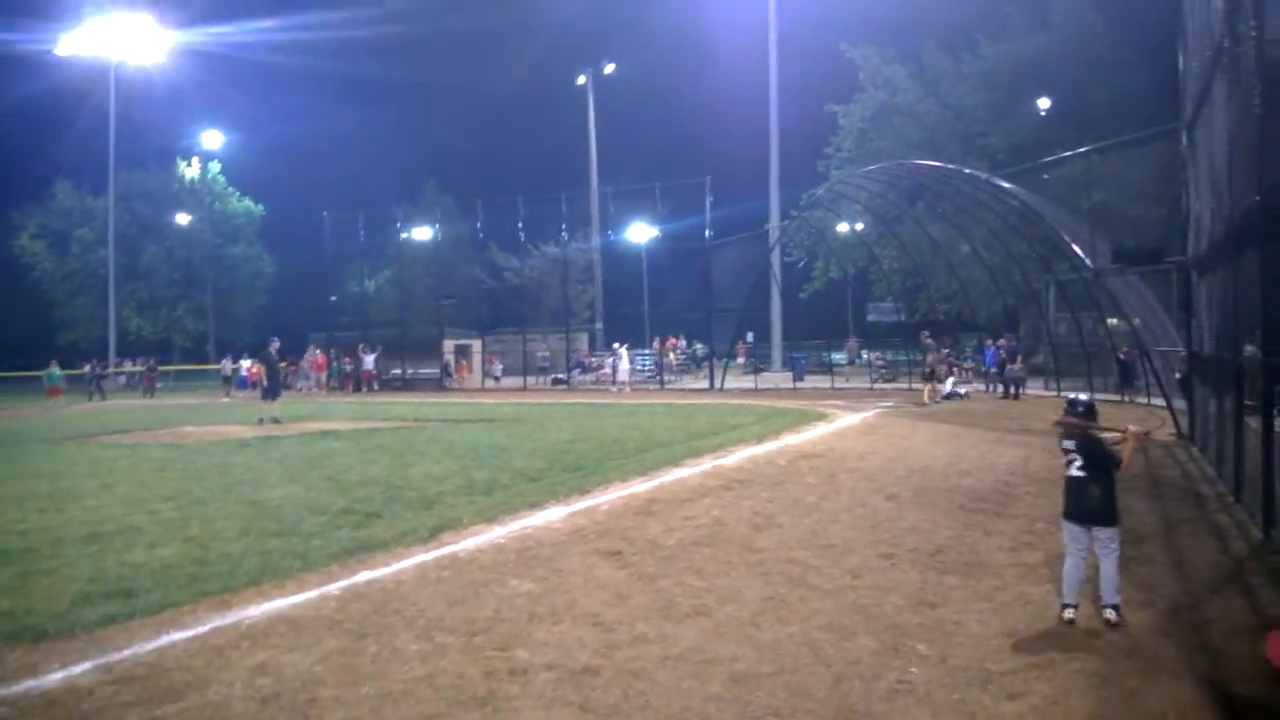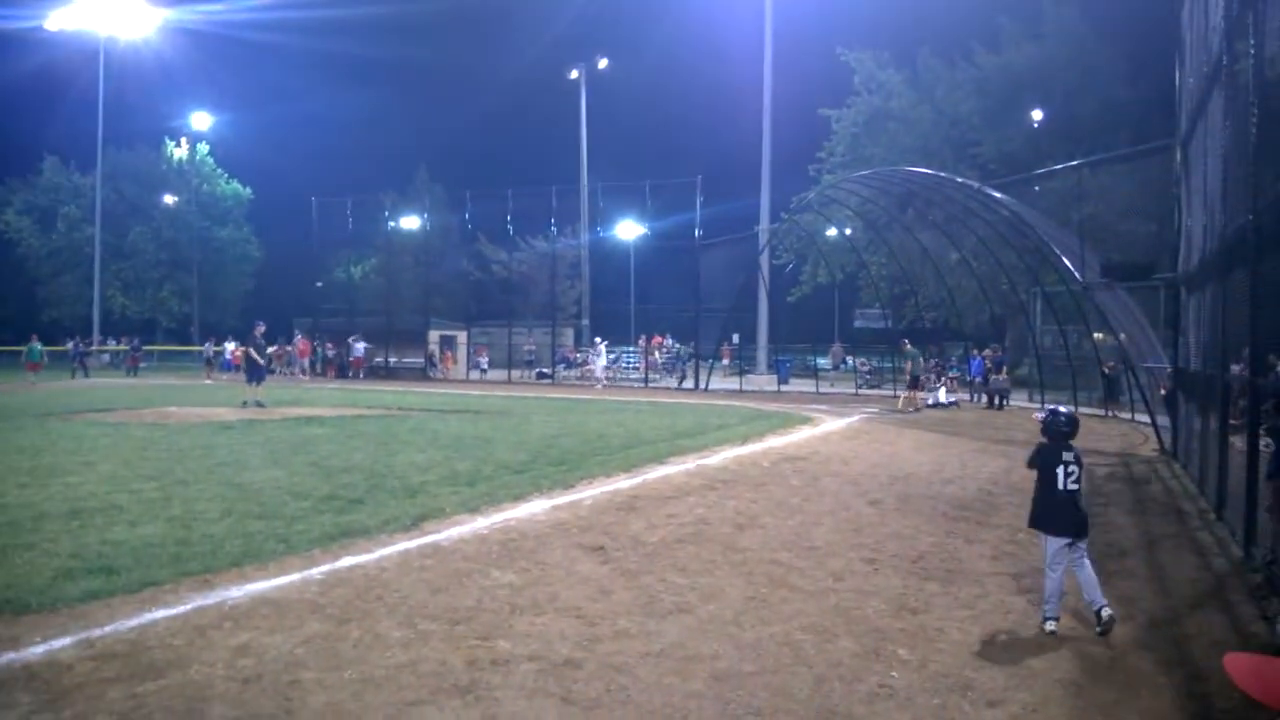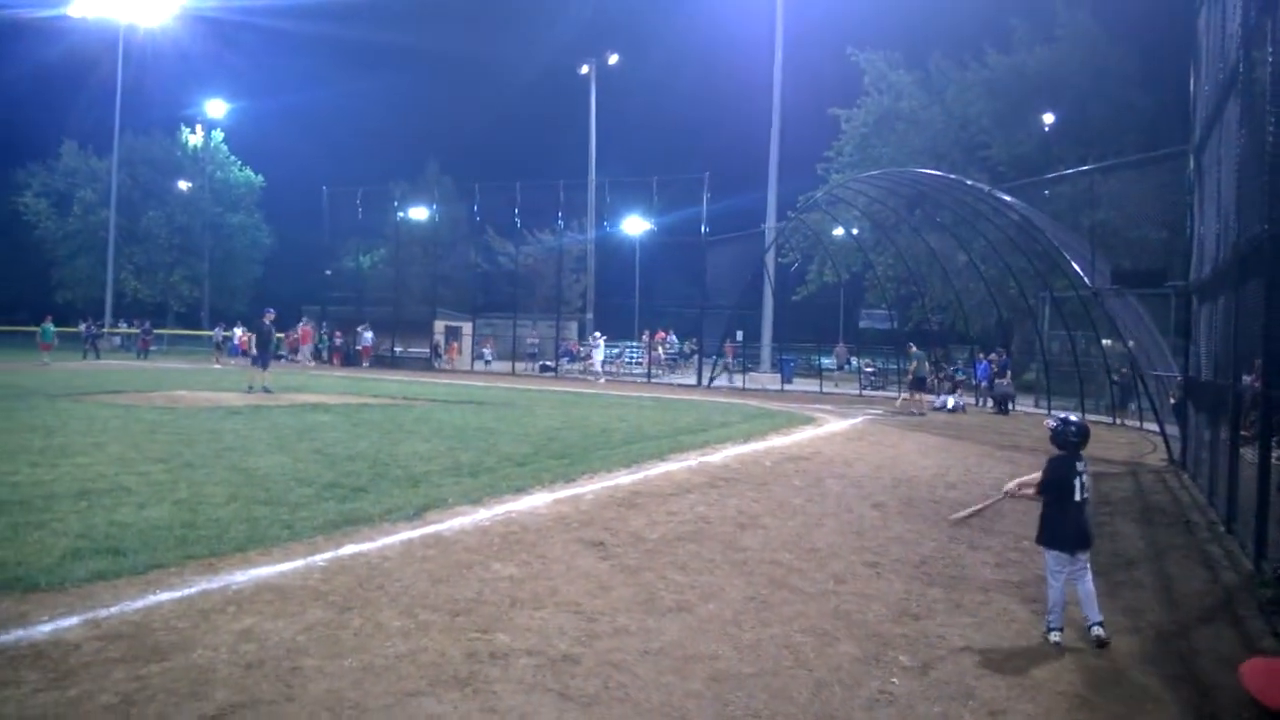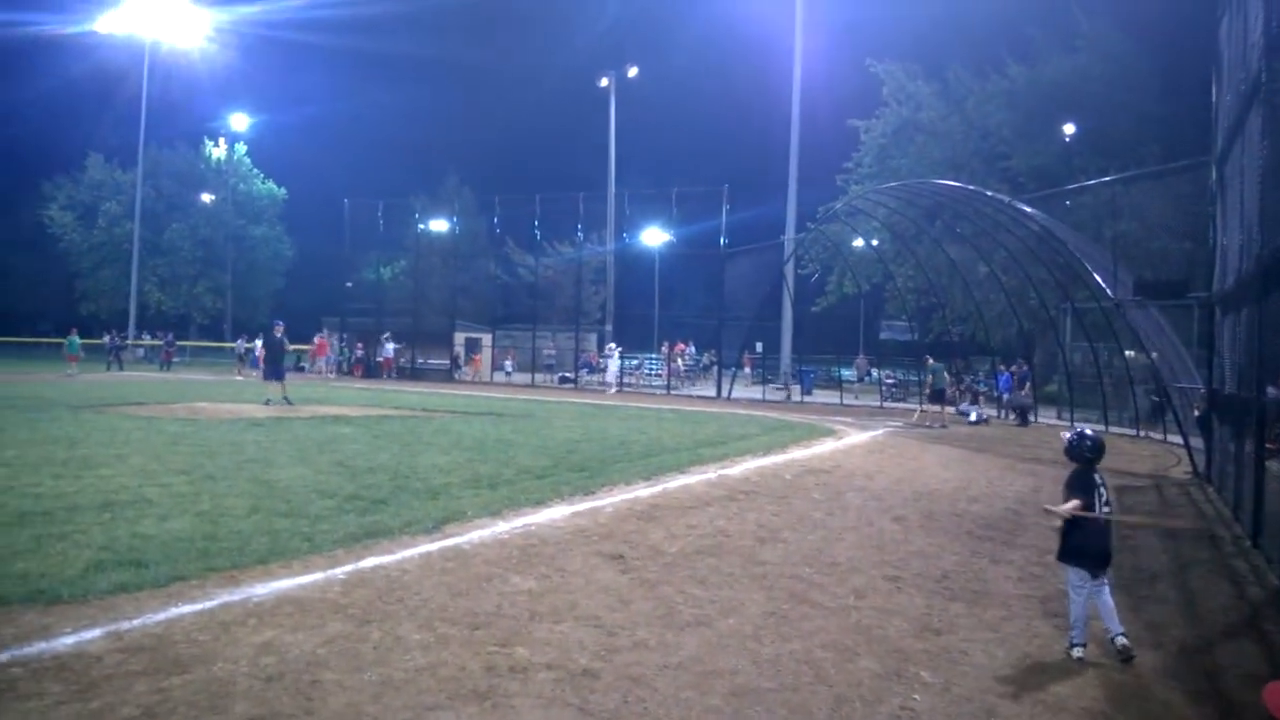
dt=0.4s
person 1, frame 1
left shoulder: (1065, 437)
right shoulder: (1094, 443)
right elbow: (1120, 464)
left wrist: (1125, 435)
right wrist: (1131, 440)
left hip: (1074, 510)
right hip: (1101, 510)
left knee: (1074, 557)
right knee: (1108, 557)
left ankle: (1068, 607)
right ankle: (1110, 608)
person 1, frame 2
left shoulder: (1043, 450)
right shoulder: (1076, 455)
left elbow: (1031, 465)
left hip: (1054, 523)
right hip: (1077, 521)
left knee: (1054, 571)
right knee: (1082, 564)
left ankle: (1051, 619)
right ankle: (1102, 609)
person 1, frame 3
left shoulder: (1057, 463)
right shoulder: (1079, 461)
left elbow: (1041, 492)
right elbow: (1044, 478)
left wrist: (1017, 493)
right wrist: (1017, 482)
left hip: (1057, 533)
right hip: (1080, 532)
left knee: (1056, 581)
right knee: (1083, 578)
left ankle: (1055, 629)
right ankle: (1096, 625)
person 1, frame 4
left shoulder: (1078, 475)
right shoulder: (1095, 475)
left elbow: (1078, 502)
left wrist: (1063, 509)
right wrist: (1066, 513)
left hip: (1080, 548)
right hip: (1100, 547)
left knee: (1079, 596)
right knee: (1101, 591)
left ankle: (1077, 645)
right ankle: (1119, 637)
